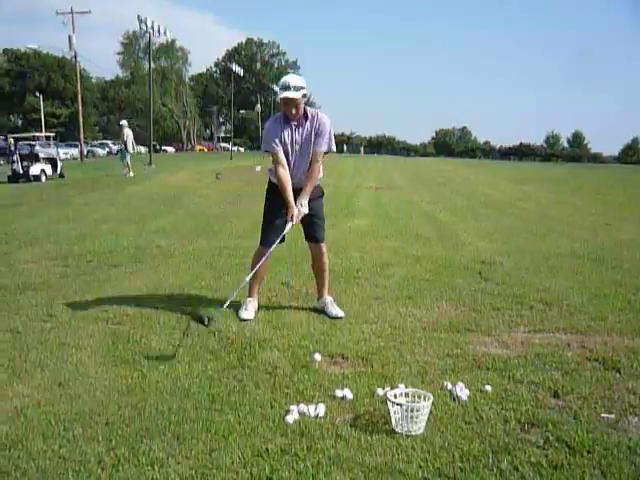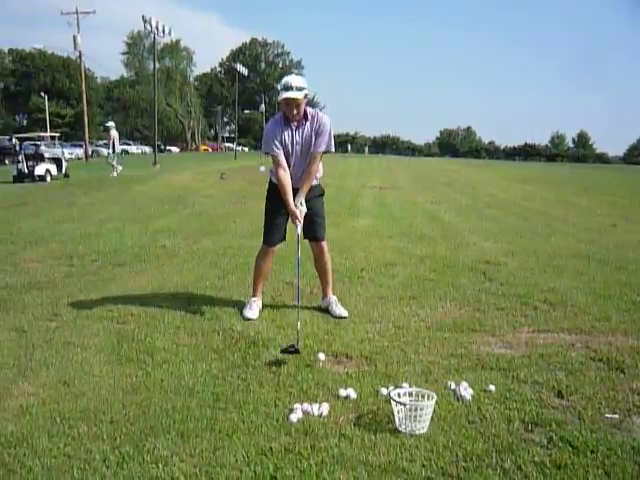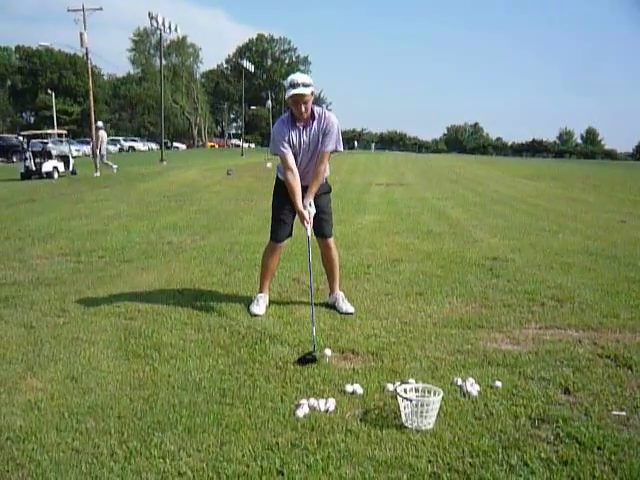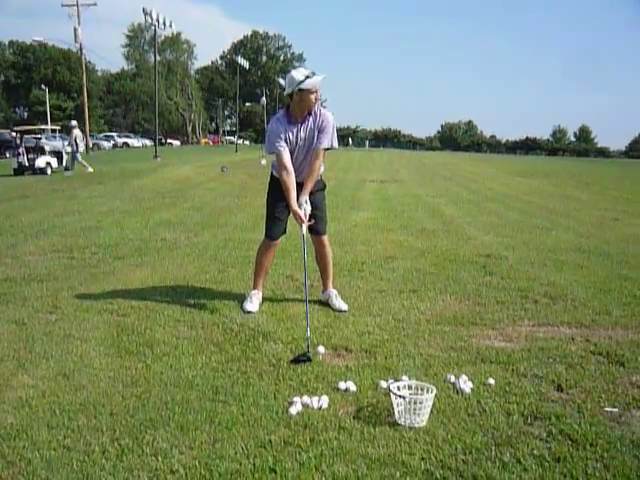
dt=0.5s
person 1, frame 1
left shoulder: (320, 121)
right shoulder: (273, 126)
left elbow: (316, 164)
right elbow: (280, 167)
left wrist: (303, 199)
right wrist: (290, 204)
left hip: (310, 190)
right hip: (279, 189)
left knee: (319, 246)
right knee: (266, 245)
left ankle: (324, 298)
right ankle: (251, 299)
person 1, frame 2
left shoulder: (321, 121)
right shoulder: (273, 127)
left elbow: (314, 163)
right elbow: (280, 168)
left wrist: (301, 198)
right wrist: (290, 206)
left hip: (310, 189)
right hip: (279, 190)
left knee: (320, 244)
right knee: (269, 245)
left ankle: (328, 298)
right ankle: (255, 298)
person 1, frame 3
left shoulder: (328, 121)
right shoulder: (281, 127)
left elbow: (322, 163)
right elbow: (290, 170)
left wrist: (309, 199)
right wrist: (299, 207)
left hip: (318, 187)
right hip: (286, 187)
left knee: (327, 240)
right knee: (276, 241)
left ankle: (335, 294)
right ankle: (262, 294)
person 1, frame 4
left shoulder: (324, 118)
right shoulder: (277, 125)
left elbow: (317, 160)
right elbow: (285, 168)
left wrist: (305, 196)
right wrist: (293, 206)
left hip: (313, 183)
right hip: (281, 183)
left knee: (321, 238)
right knee: (272, 238)
left ankle: (329, 291)
right ankle: (256, 291)
